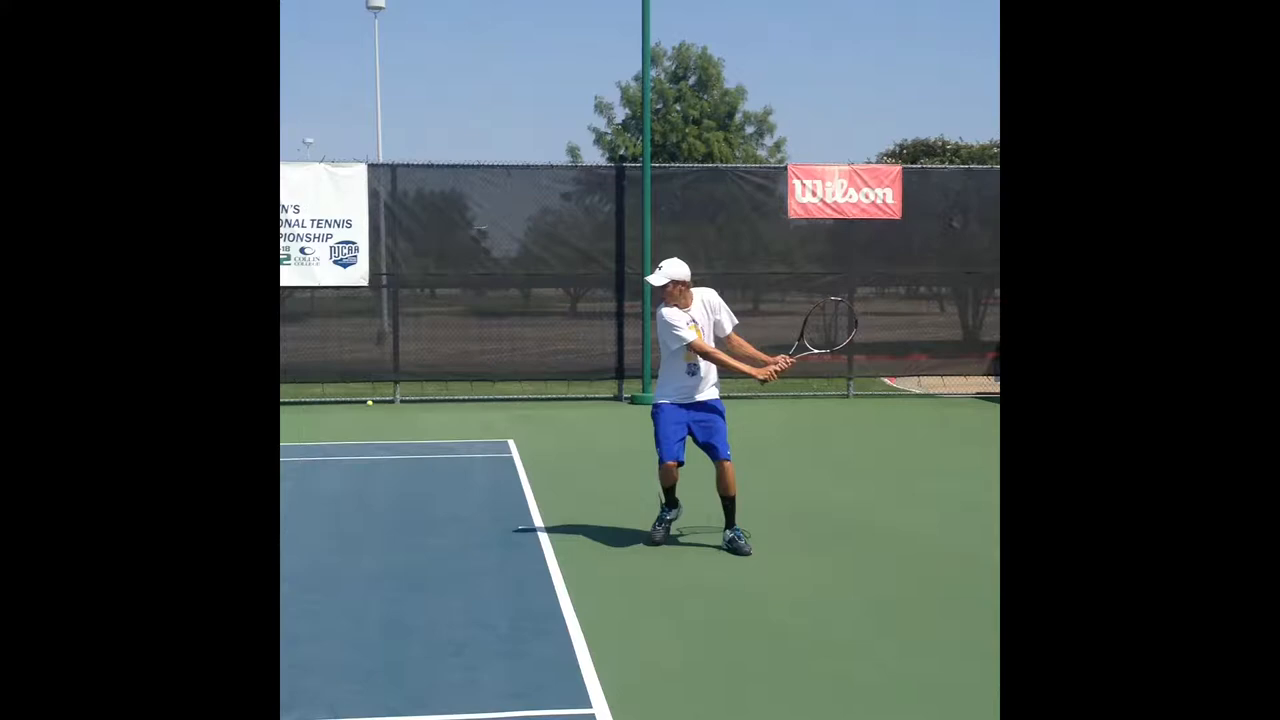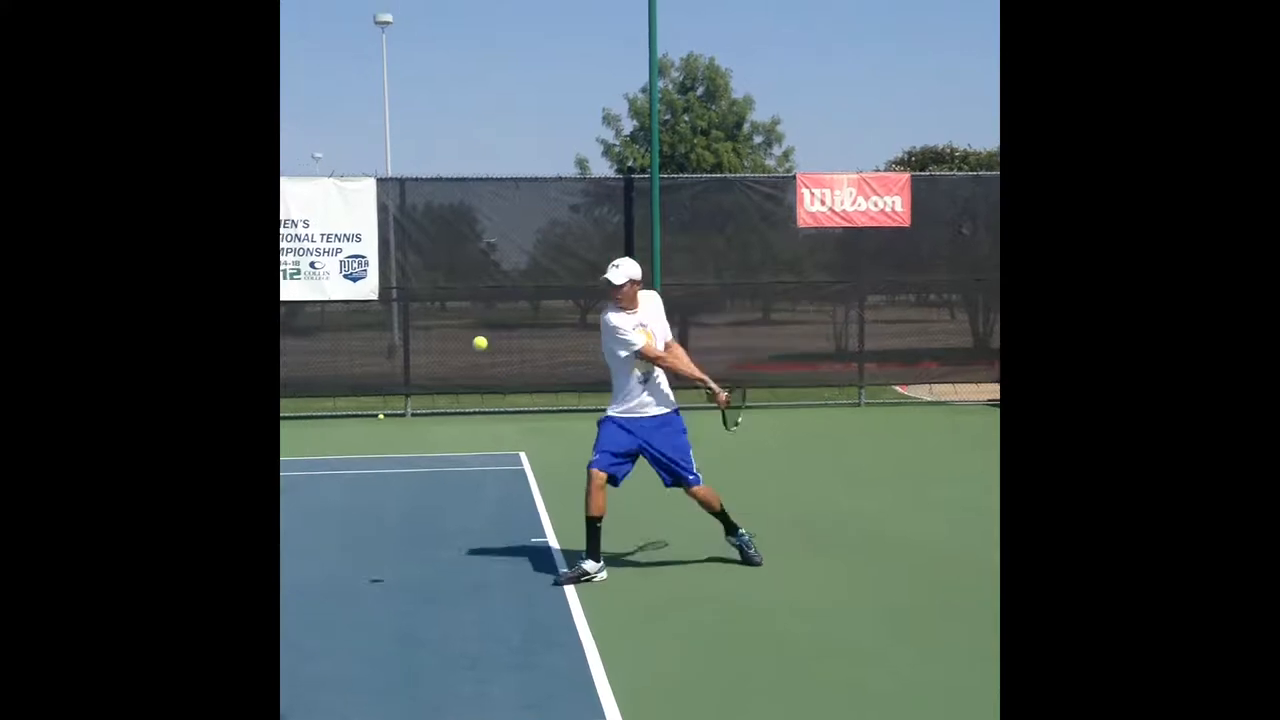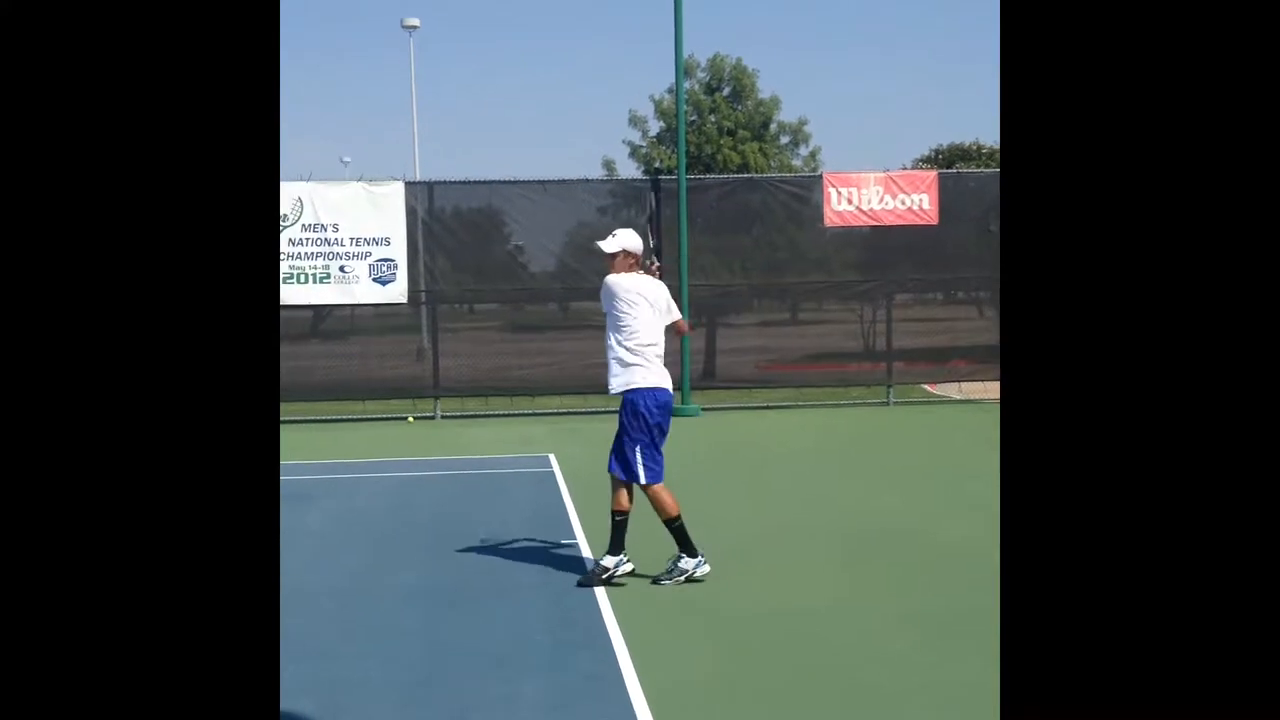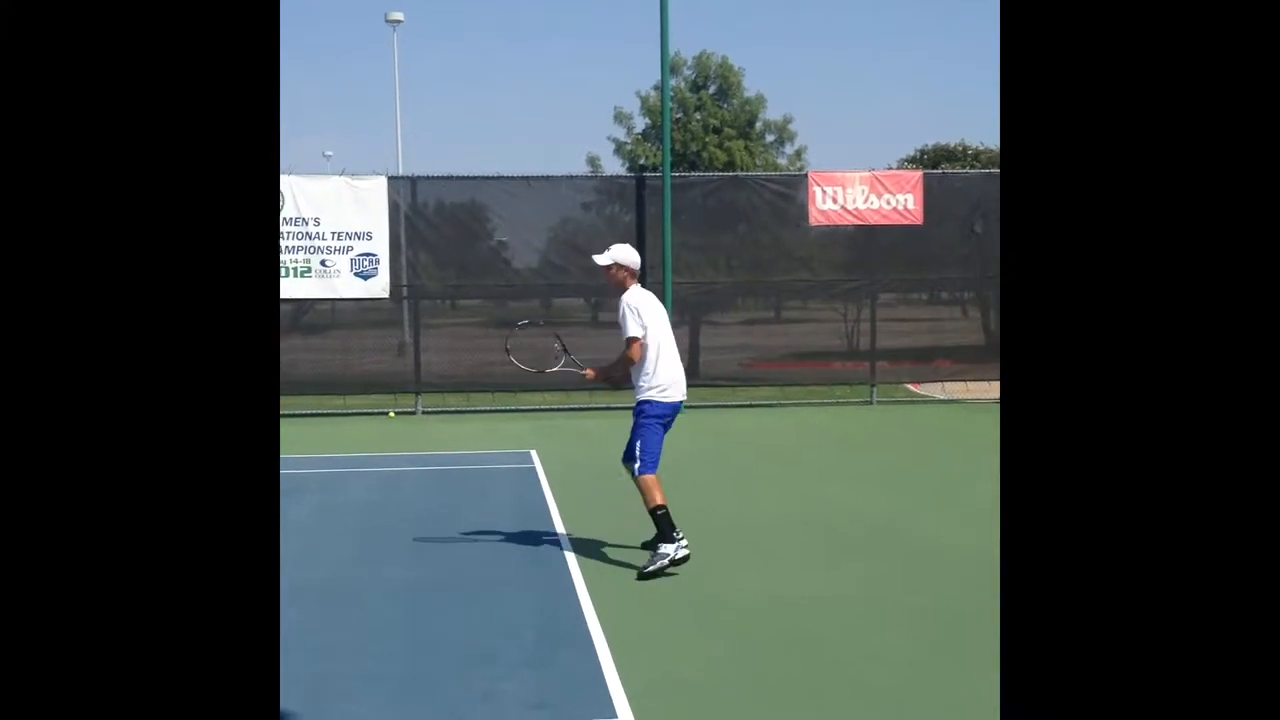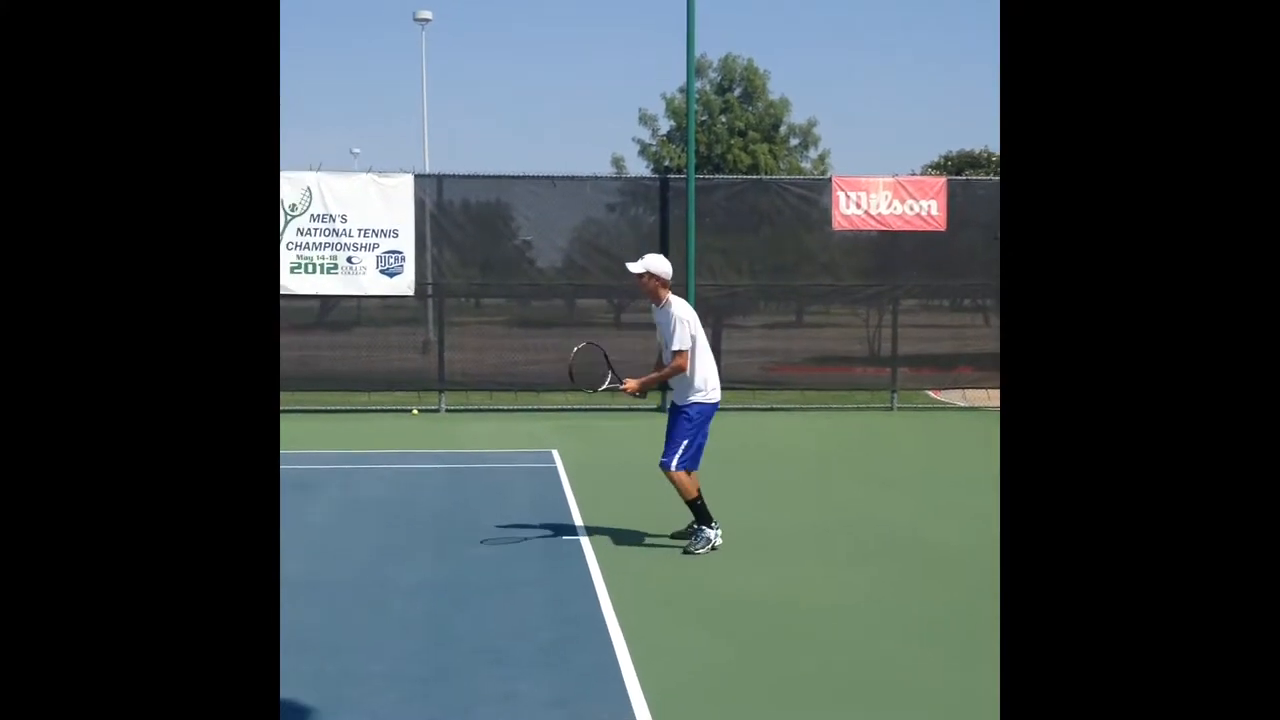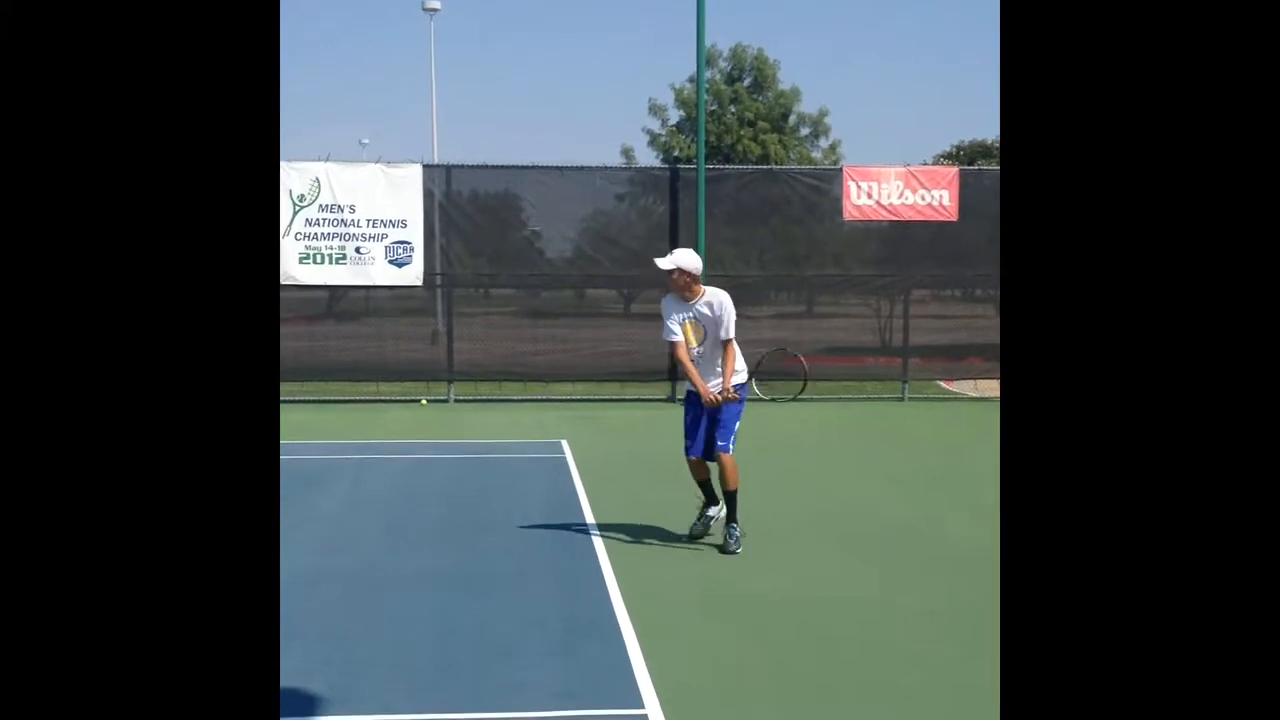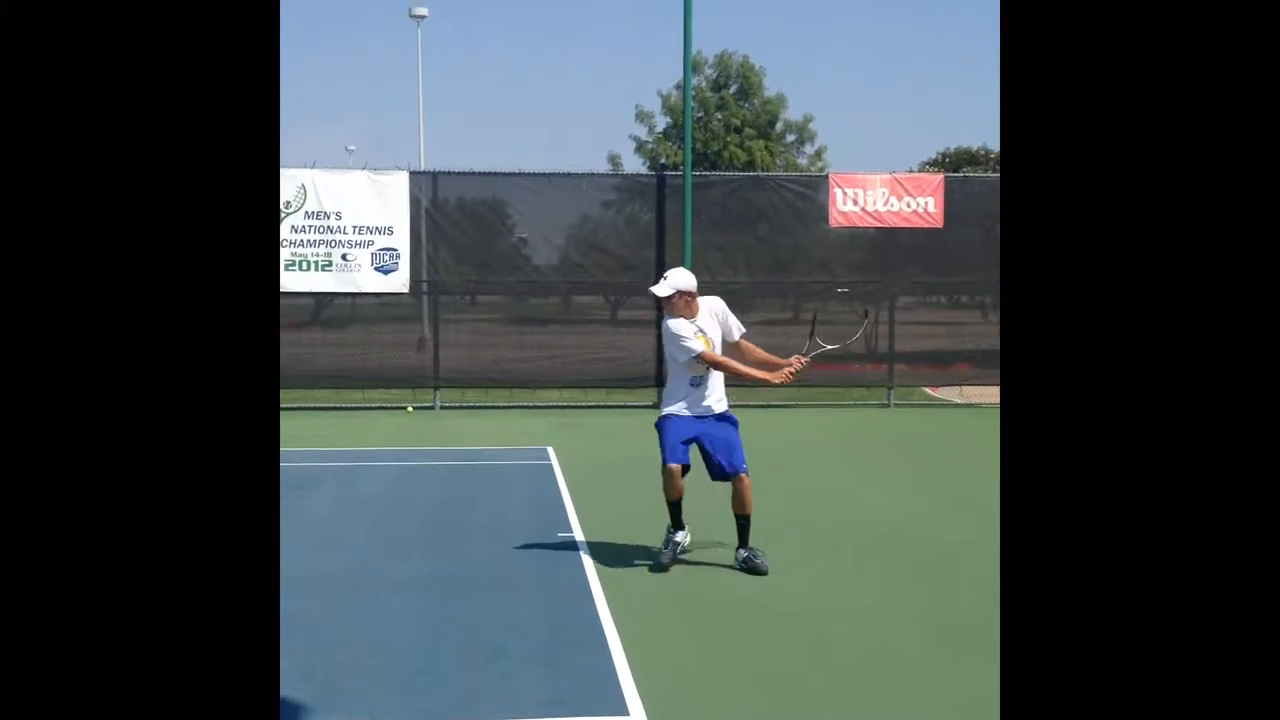
dt=0.5s
person 1, frame 1
left shoulder: (709, 297)
right shoulder: (666, 315)
left elbow: (731, 340)
right elbow: (706, 352)
left wrist: (767, 359)
right wrist: (753, 372)
left hip: (705, 399)
right hip: (670, 400)
left knee: (724, 461)
right knee: (669, 461)
left ankle: (731, 530)
right ankle: (671, 507)
person 1, frame 2
left shoulder: (651, 300)
right shoulder: (612, 320)
left elbow: (672, 347)
right elbow: (656, 358)
left wrist: (705, 380)
right wrist: (703, 378)
left hip: (662, 415)
right hip: (622, 417)
left knee: (693, 486)
right knee: (597, 476)
left ankle: (736, 535)
right ankle: (593, 561)
person 1, frame 3
left shoulder: (613, 284)
right shoulder: (658, 287)
right elbow: (681, 326)
left hip: (640, 390)
right hip: (660, 391)
left knee: (649, 479)
right knee: (622, 473)
left ankle: (691, 557)
right ankle: (615, 558)
person 1, frame 4
left shoulder: (630, 300)
right shoulder: (649, 299)
left elbow: (633, 354)
left wrist: (603, 373)
right wrist: (620, 374)
left hip: (655, 397)
right hip: (670, 393)
left knee: (643, 470)
right knee: (636, 463)
left ankle: (671, 544)
right ankle: (668, 532)
person 1, frame 5
left shoulder: (677, 312)
right shoulder: (659, 309)
left elbow: (680, 365)
left wrist: (641, 384)
right wrist: (649, 383)
left hip: (700, 397)
right hip: (683, 397)
left knee: (673, 467)
right knee: (673, 462)
left ankle: (709, 528)
right ankle: (702, 518)
person 1, frame 6
left shoulder: (720, 300)
right shoulder: (669, 304)
left elbow: (729, 349)
right elbow: (680, 353)
left wrist: (726, 386)
right wrist: (702, 390)
left hip: (729, 384)
right hip: (697, 388)
left knee: (723, 451)
right knee: (694, 456)
left ankle: (733, 525)
right ankle: (712, 505)
person 1, frame 7
left shoulder: (715, 306)
right shoulder: (673, 326)
left elbow: (742, 343)
right elbow: (716, 363)
left wrist: (781, 363)
right wrist: (767, 376)
left hip: (715, 413)
right hip: (678, 413)
left knee: (741, 476)
right knee: (672, 468)
left ankle: (744, 549)
right ankle: (677, 532)
